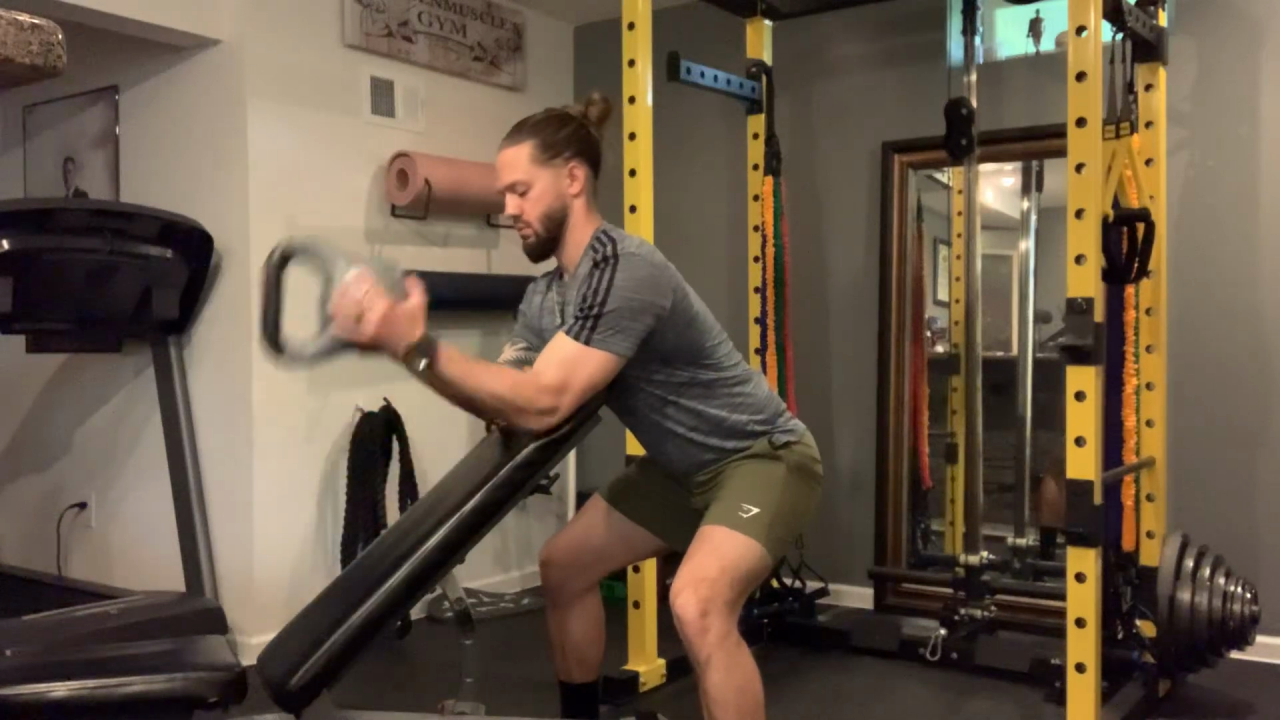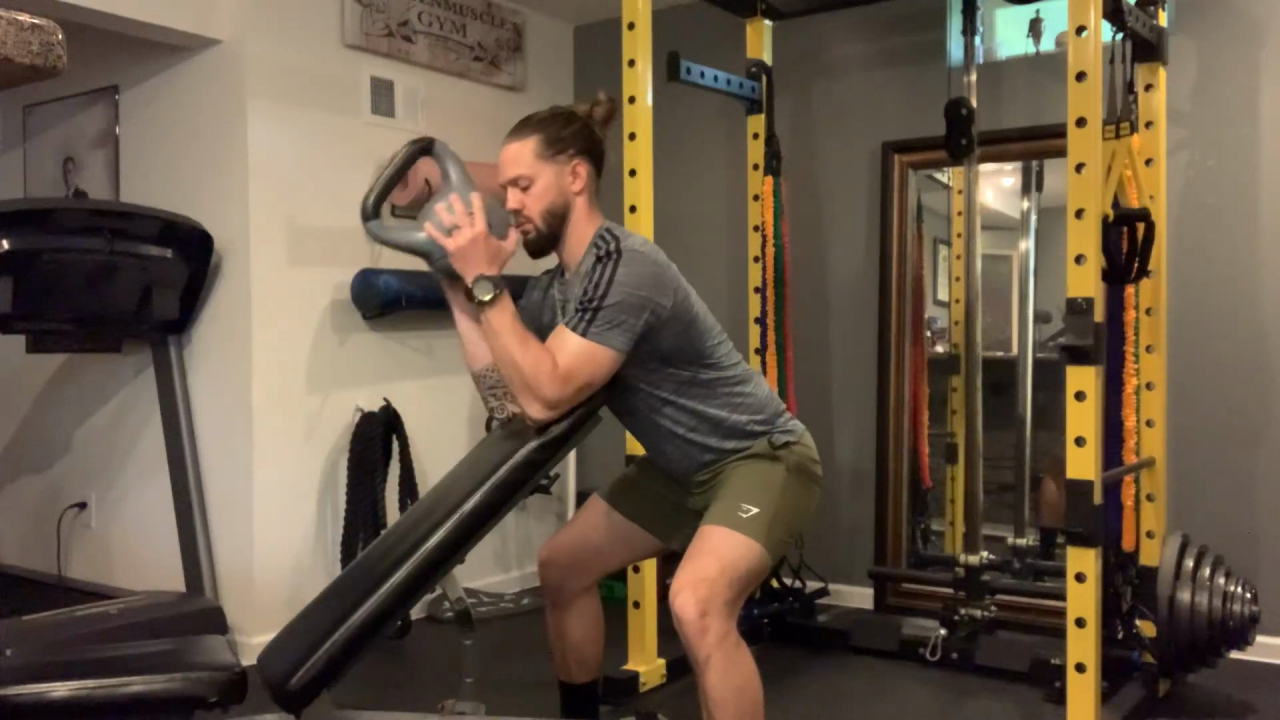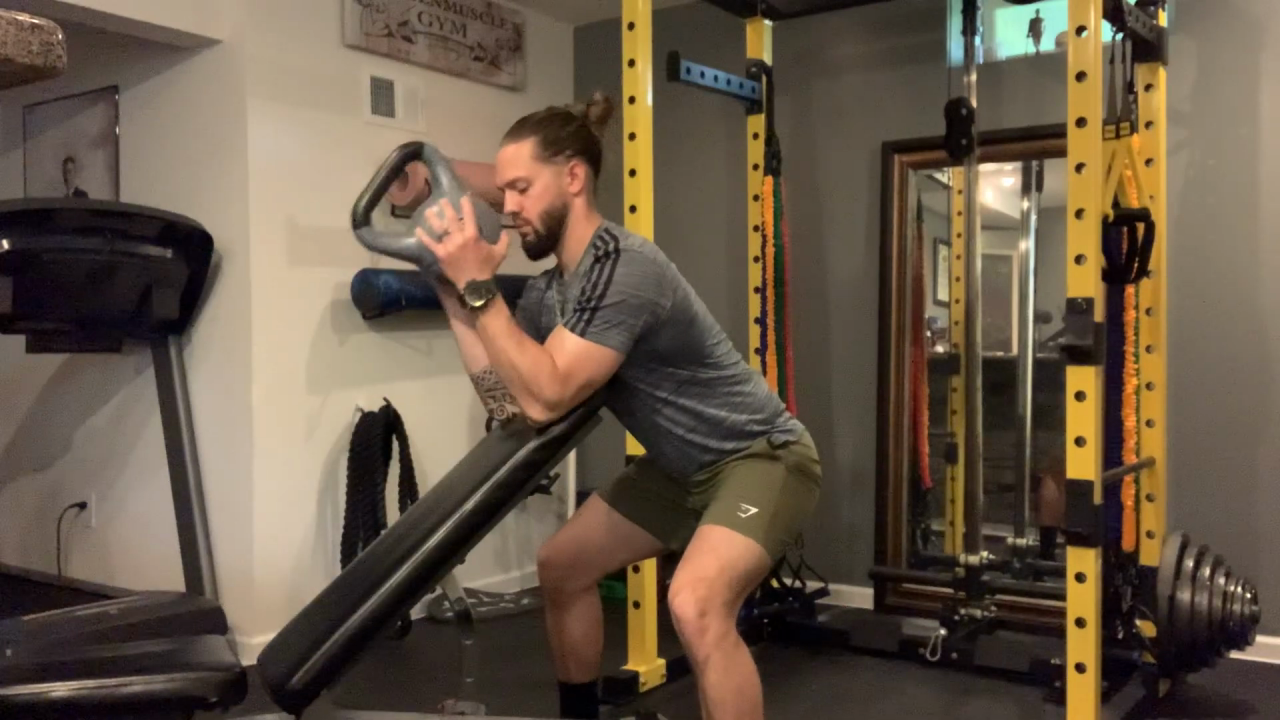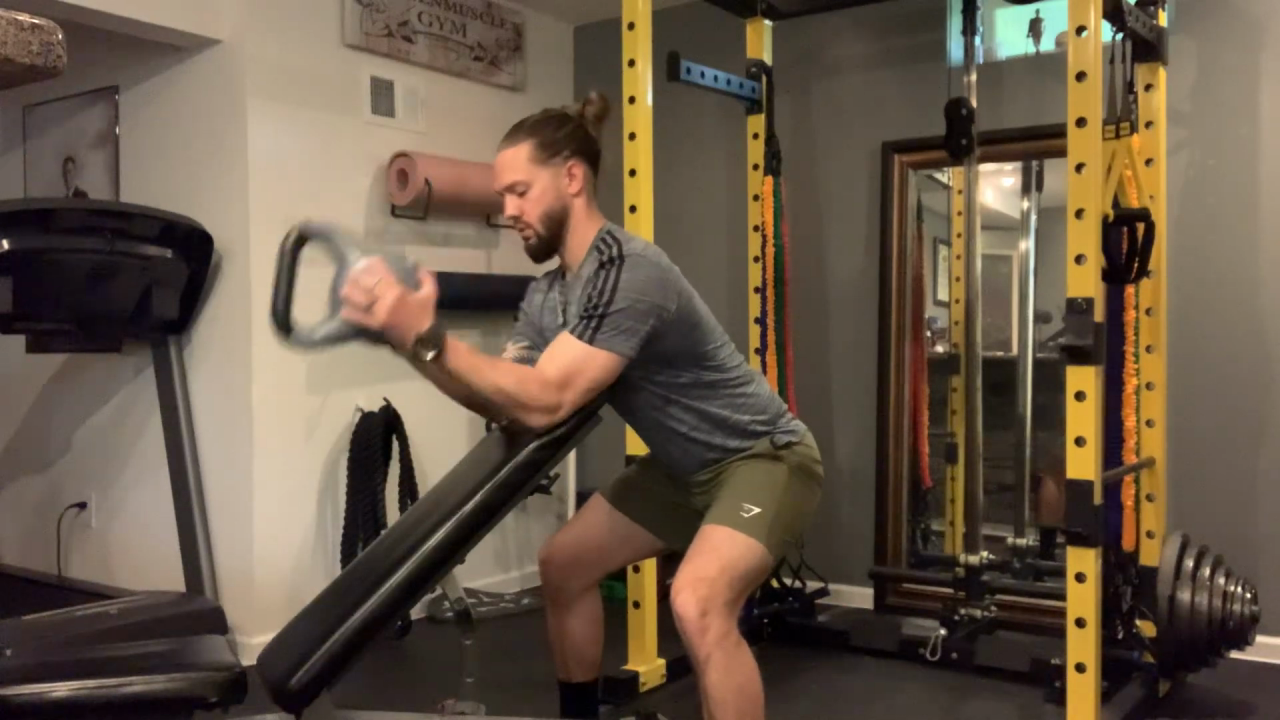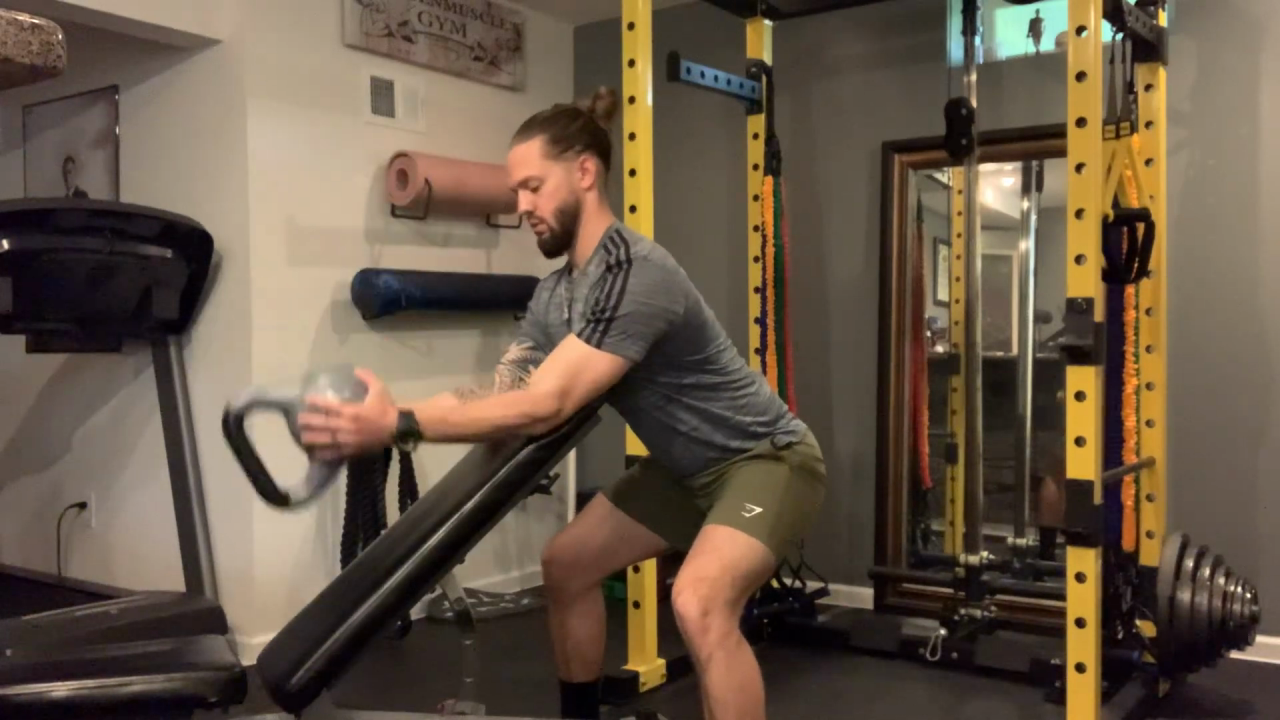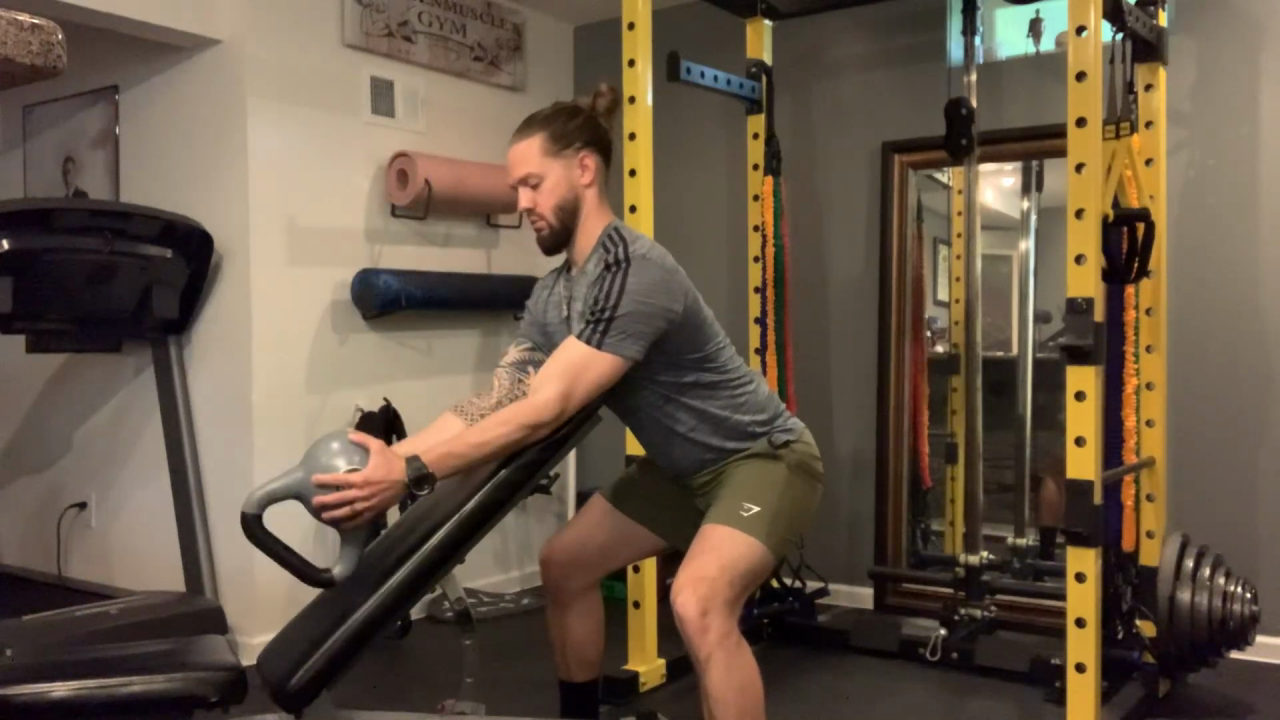
dt=0.4s
person 1, frame 1
left shoulder: (624, 271)
right shoulder: (546, 296)
left elbow: (544, 403)
right elbow: (507, 397)
left wrist: (419, 346)
right wrist: (402, 339)
left hip: (762, 455)
right hip: (683, 464)
left knee: (697, 603)
right knee: (564, 565)
person 1, frame 2
left shoulder: (627, 269)
right shoulder: (550, 289)
left elbow: (546, 397)
right elbow: (510, 401)
left wrist: (486, 282)
right wrist: (461, 291)
left hip: (761, 456)
right hip: (683, 465)
left knee: (696, 604)
right knee: (562, 566)
person 1, frame 3
left shoulder: (626, 269)
right shoulder: (548, 289)
left elbow: (546, 398)
right elbow: (509, 402)
left wrist: (479, 287)
right wrist: (456, 296)
left hip: (762, 455)
right hip: (681, 464)
left knee: (696, 604)
right knee: (562, 566)
person 1, frame 4
left shoulder: (629, 272)
right shoulder: (547, 295)
left elbow: (545, 403)
right elbow: (503, 398)
left wrist: (425, 338)
right wrist: (410, 340)
left hip: (763, 456)
right hip: (684, 464)
left knee: (698, 604)
right knee: (564, 566)
person 1, frame 5
left shoulder: (636, 275)
right shoulder: (555, 295)
left elbow: (543, 407)
right elbow: (503, 392)
left wrist: (398, 422)
right wrist: (380, 416)
left hip: (766, 457)
right hip: (686, 465)
left knee: (698, 604)
right knee: (566, 565)
person 1, frame 6
left shoulder: (635, 273)
right shoulder: (552, 294)
left elbow: (544, 411)
right elbow: (498, 401)
left wrist: (410, 473)
right wrist: (392, 454)
left hip: (763, 456)
right hip: (683, 465)
left knee: (698, 604)
right knee: (564, 565)
